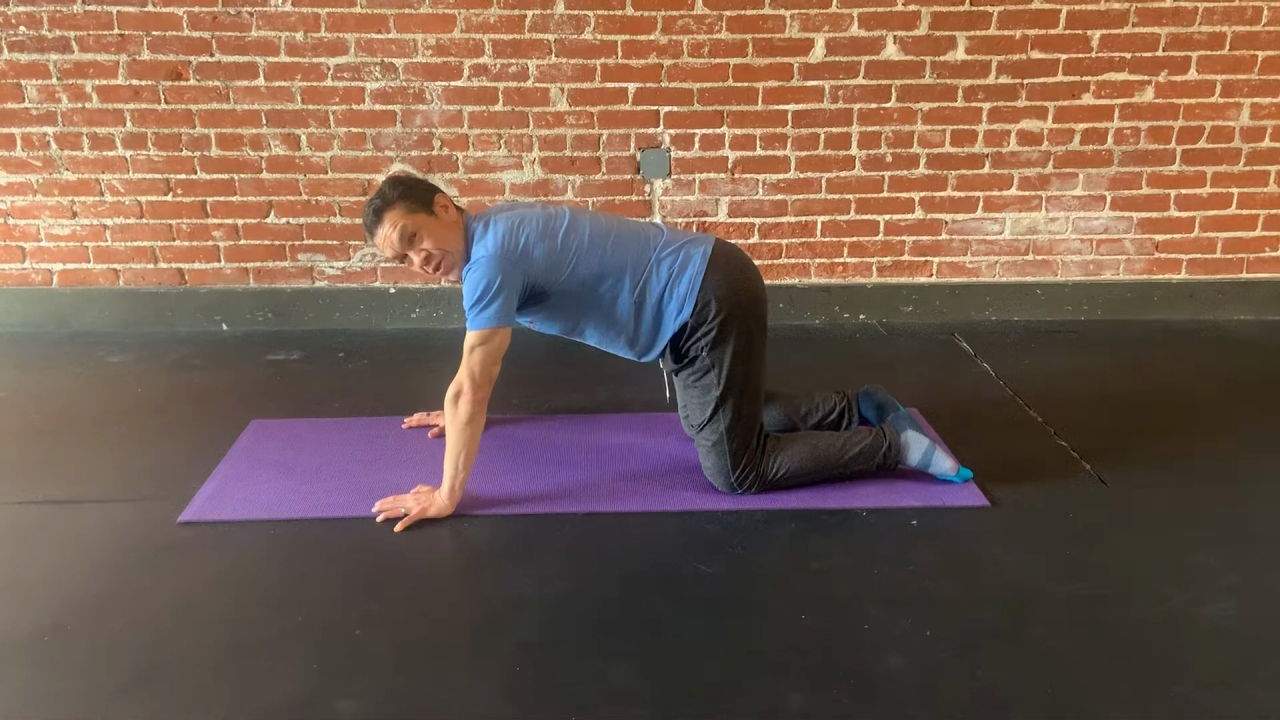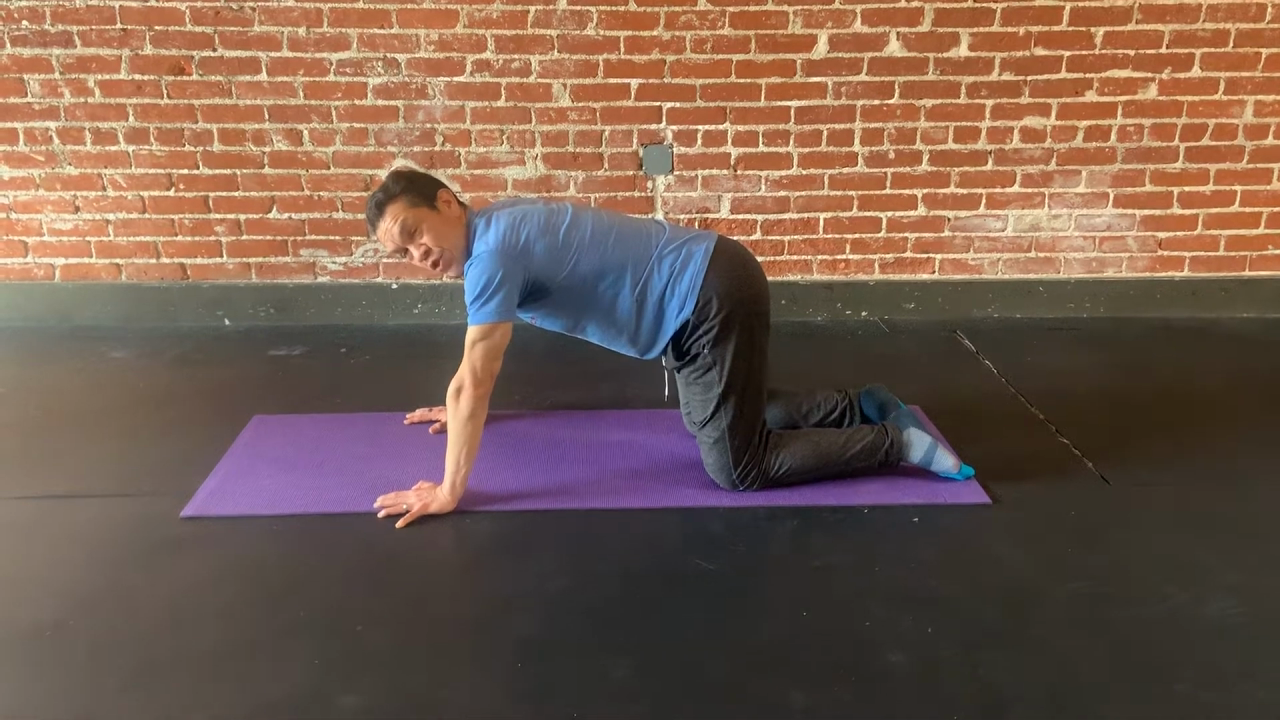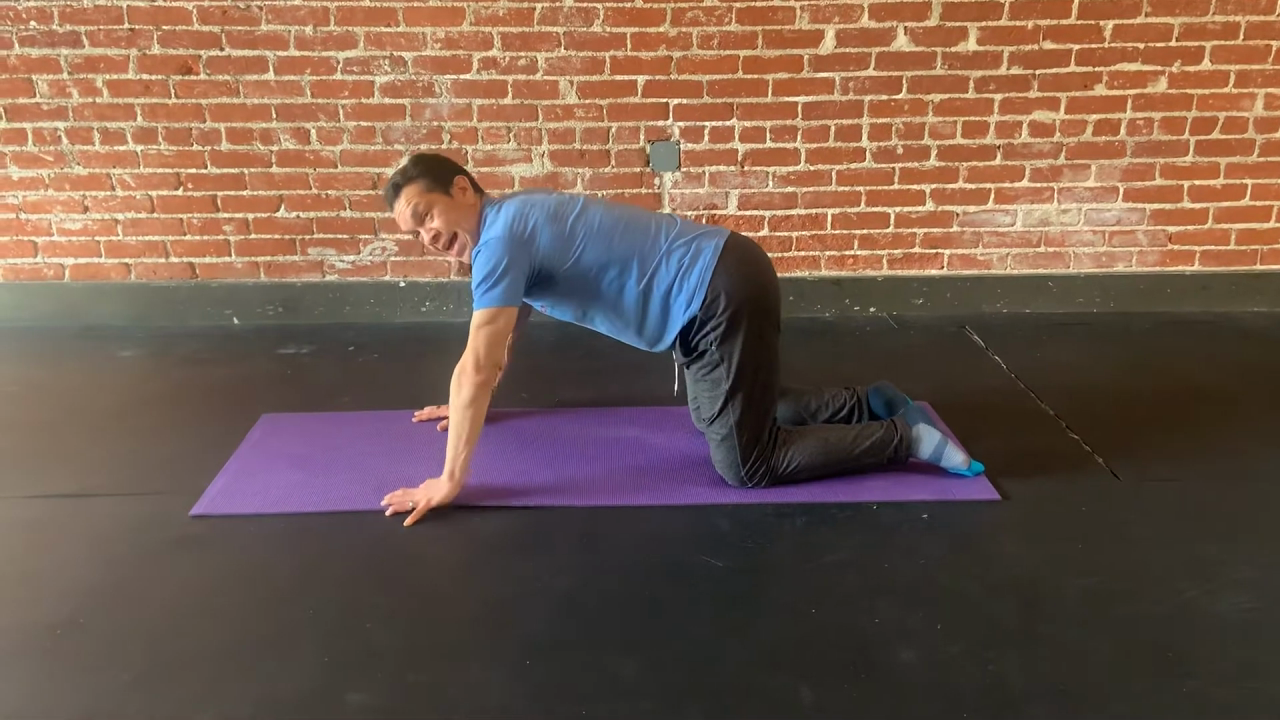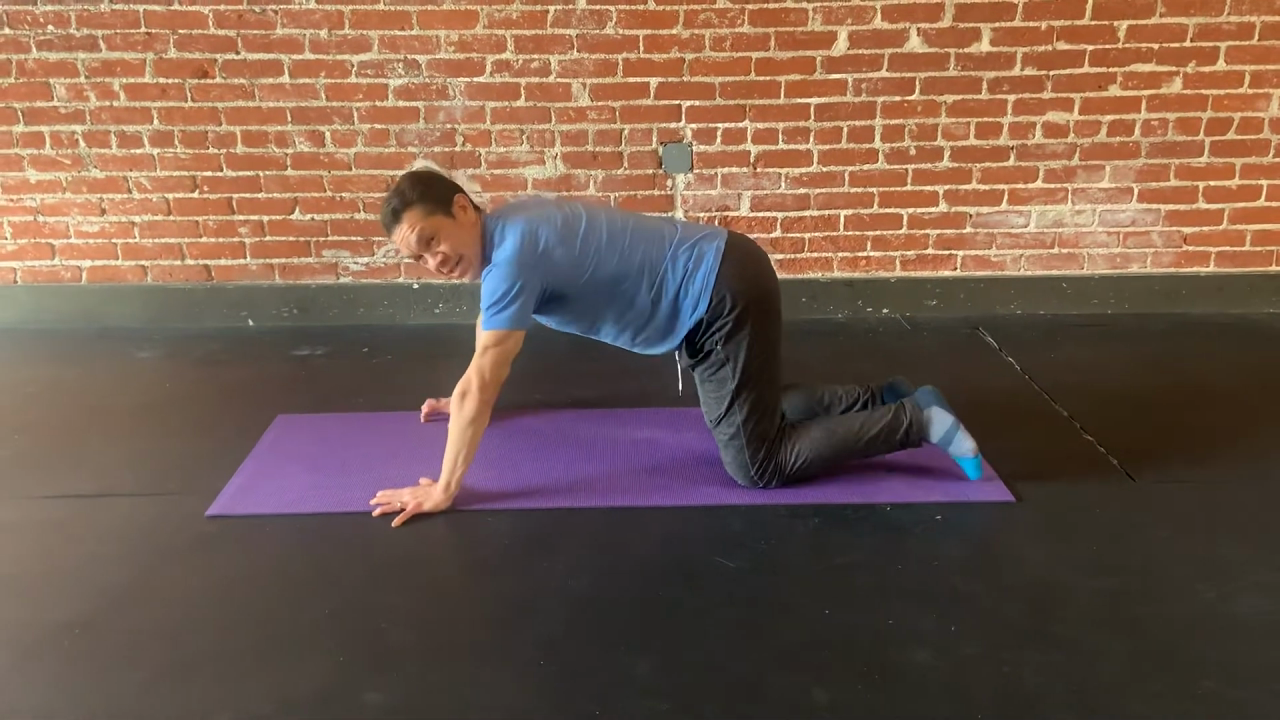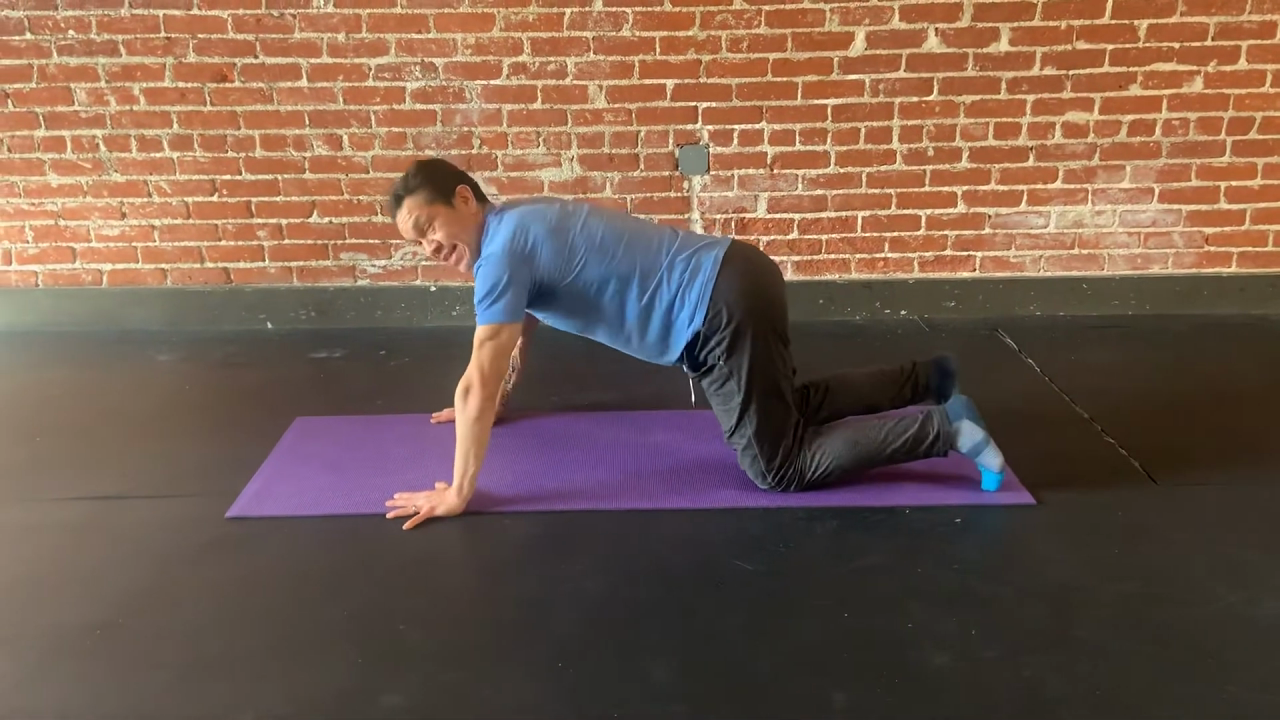
dt=0.7s
person 1, frame 1
left shoulder: (489, 257)
right shoulder: (489, 232)
left elbow: (470, 387)
left wrist: (447, 495)
right wrist: (461, 411)
left hip: (710, 299)
right hip: (700, 288)
left knee: (735, 469)
right knee: (714, 420)
left ankle: (894, 442)
right ankle: (858, 409)
person 1, frame 2
left shoulder: (492, 252)
right shoulder: (493, 227)
left elbow: (472, 383)
left wrist: (449, 491)
right wrist: (463, 406)
left hip: (713, 297)
right hip: (705, 285)
left knee: (737, 467)
right knee: (722, 415)
left ankle: (896, 441)
right ankle: (861, 408)
person 1, frame 3
left shoulder: (499, 236)
right shoulder: (515, 219)
left elbow: (474, 369)
right elbow: (506, 330)
left wrist: (449, 480)
right wrist: (470, 401)
left hip: (722, 294)
right hip: (721, 279)
left knee: (746, 464)
right knee: (724, 414)
left ankle: (907, 437)
right ankle: (870, 406)
person 1, frame 4
left shoulder: (512, 254)
right shoulder: (507, 227)
left elbow: (479, 385)
right elbow: (491, 348)
left wrist: (444, 489)
right wrist: (467, 400)
left hip: (725, 293)
right hip: (719, 277)
left knee: (758, 463)
right knee: (747, 408)
left ankle: (917, 421)
right ankle: (882, 401)
person 1, frame 5
left shoulder: (501, 250)
right shoulder: (518, 226)
left elbow: (477, 384)
right elbow: (521, 325)
left wrist: (458, 493)
right wrist: (488, 402)
left hip: (725, 305)
right hip: (732, 279)
left knee: (779, 467)
right knee: (789, 410)
left ankle: (945, 428)
right ankle: (927, 382)
